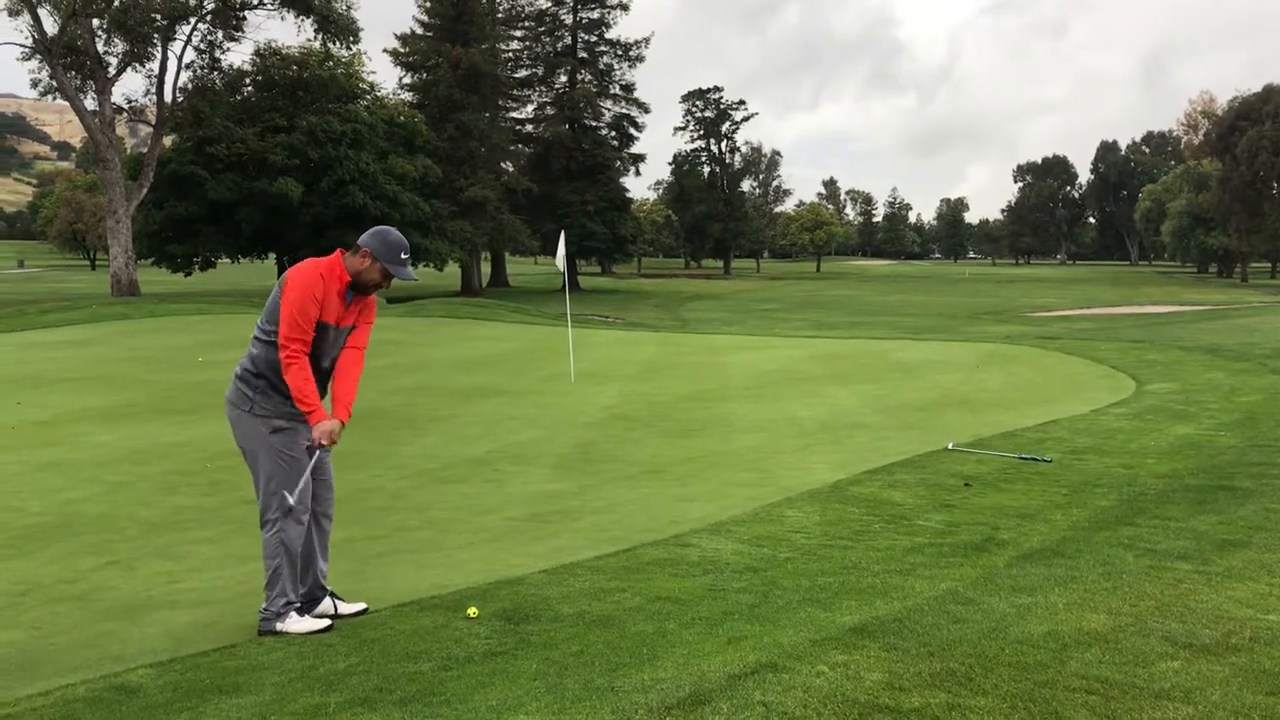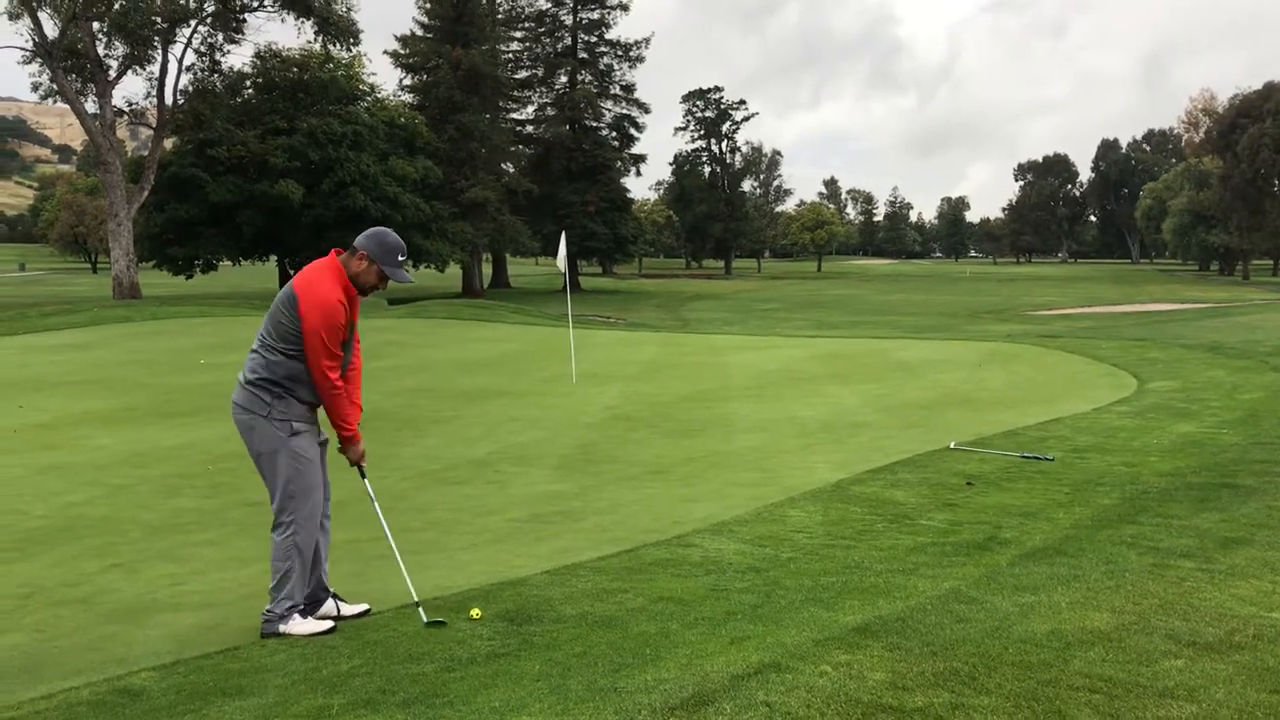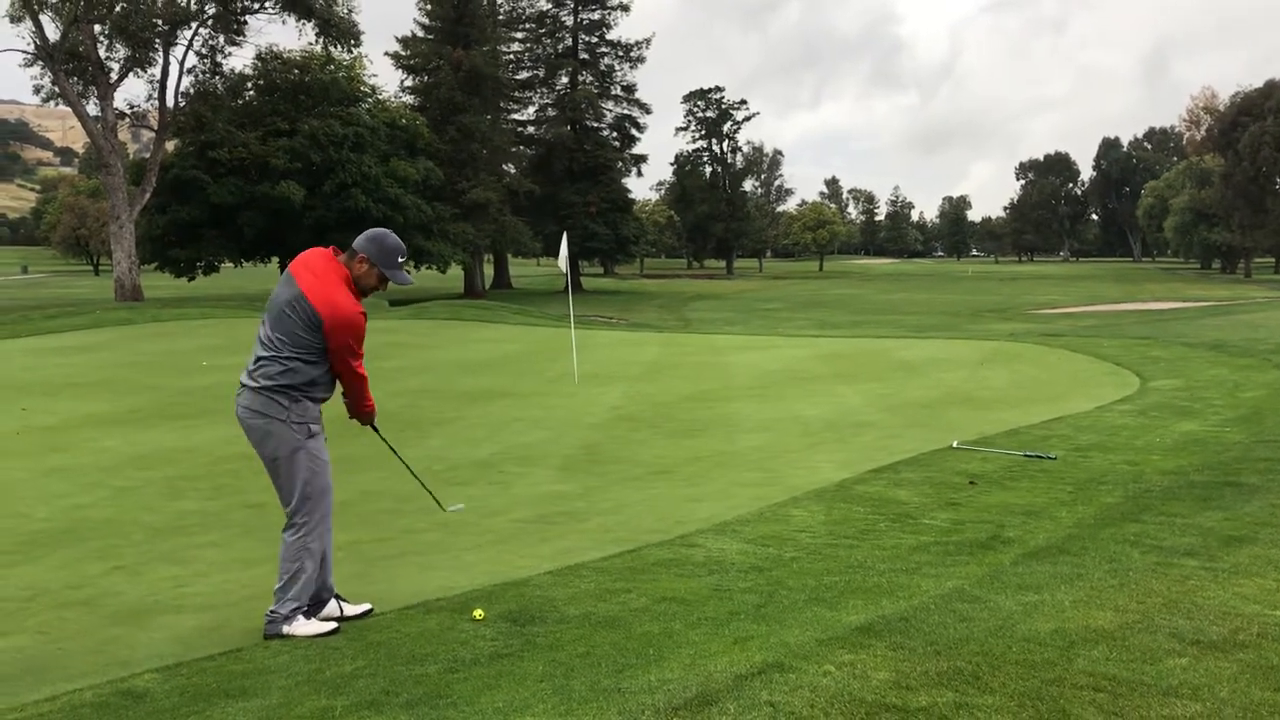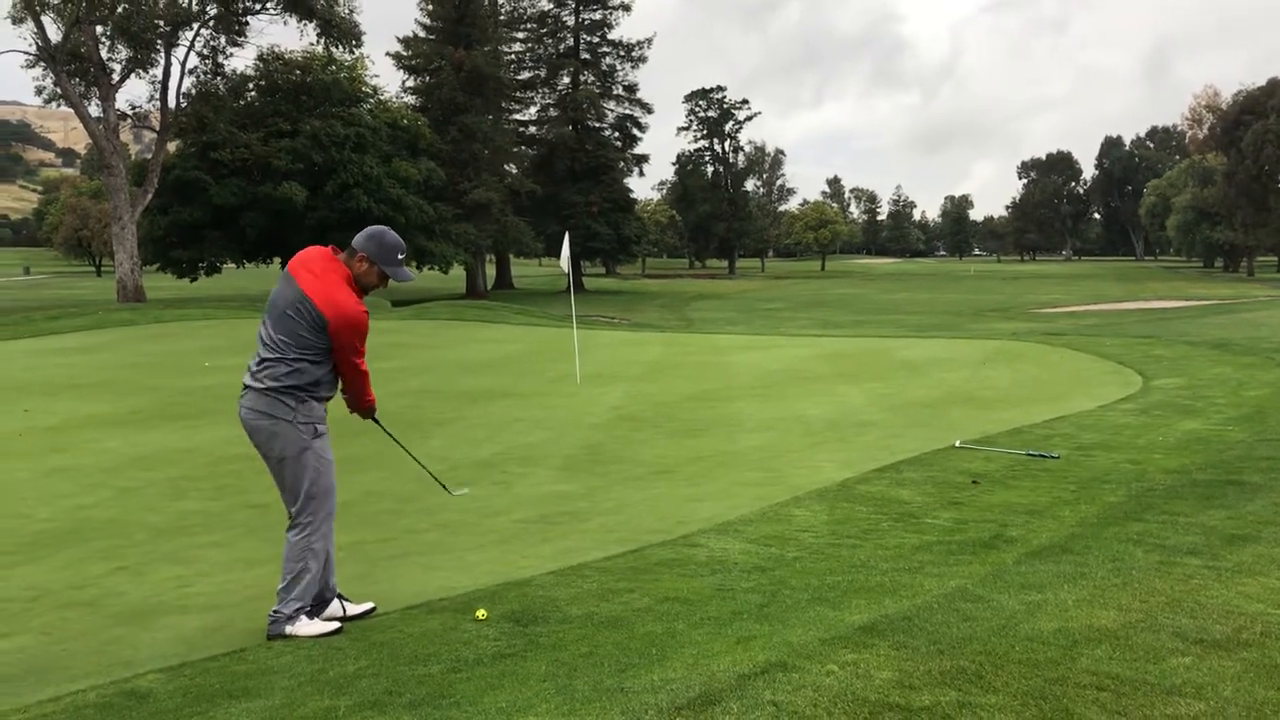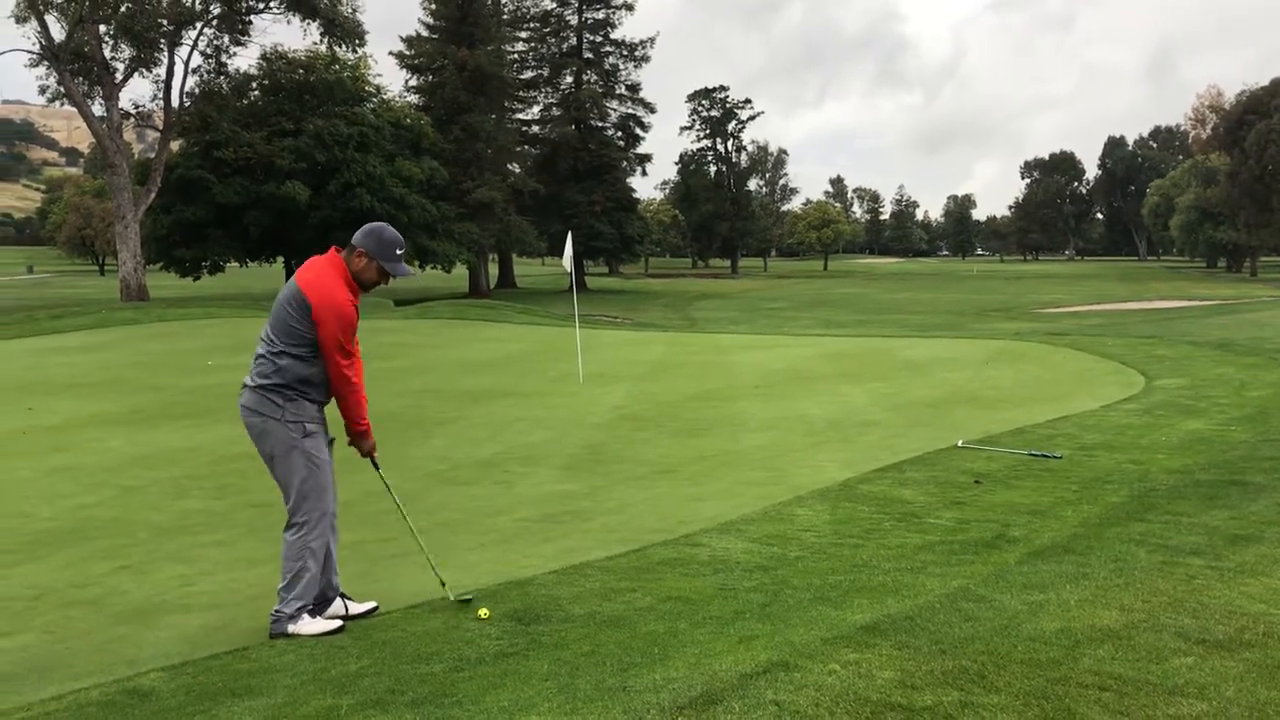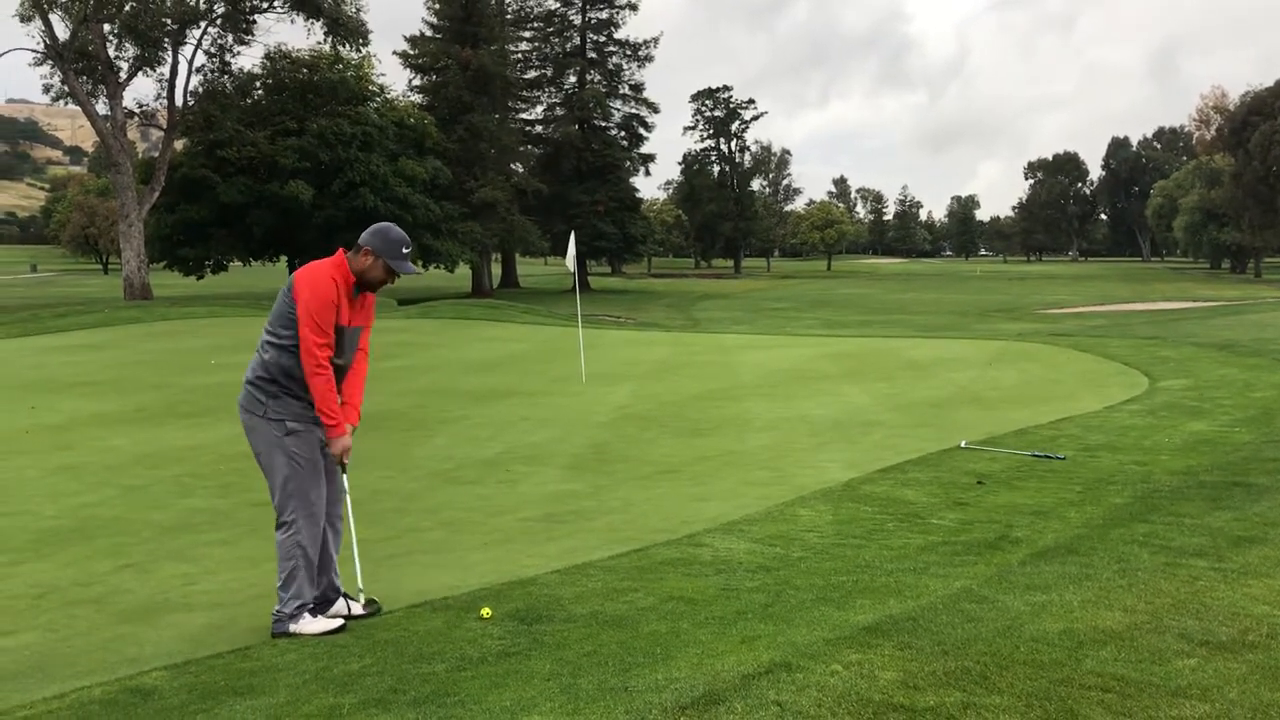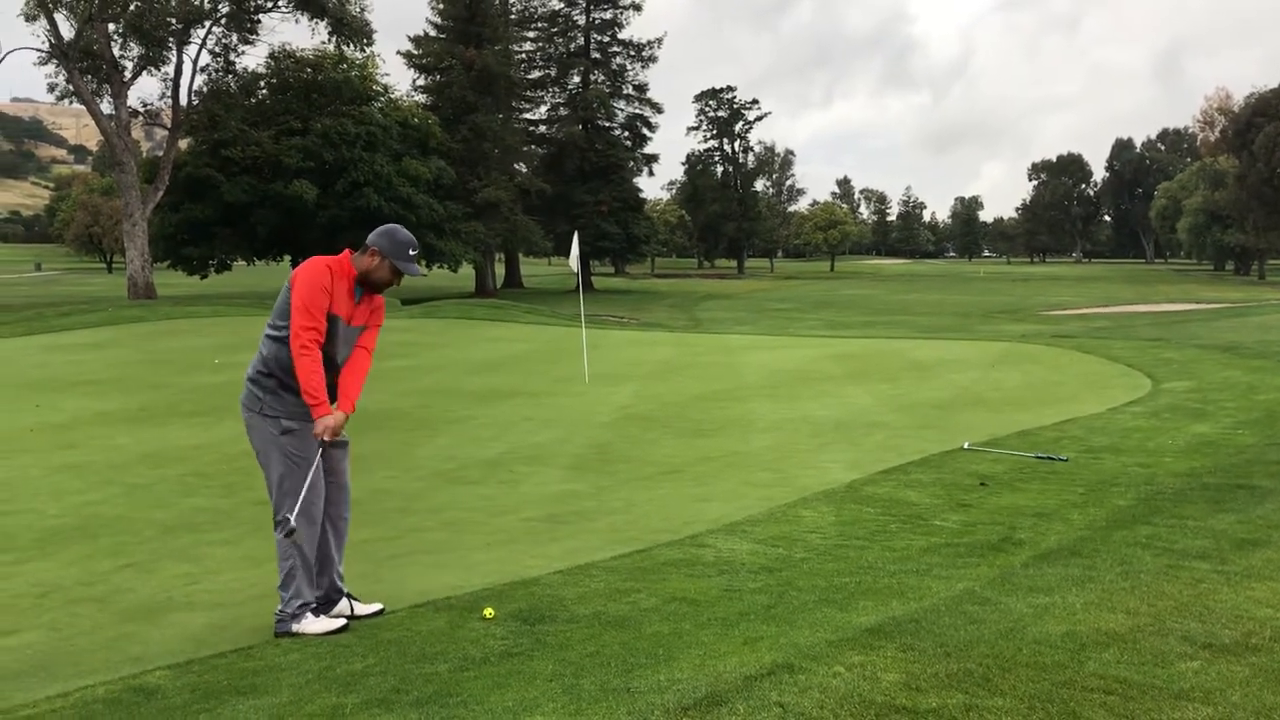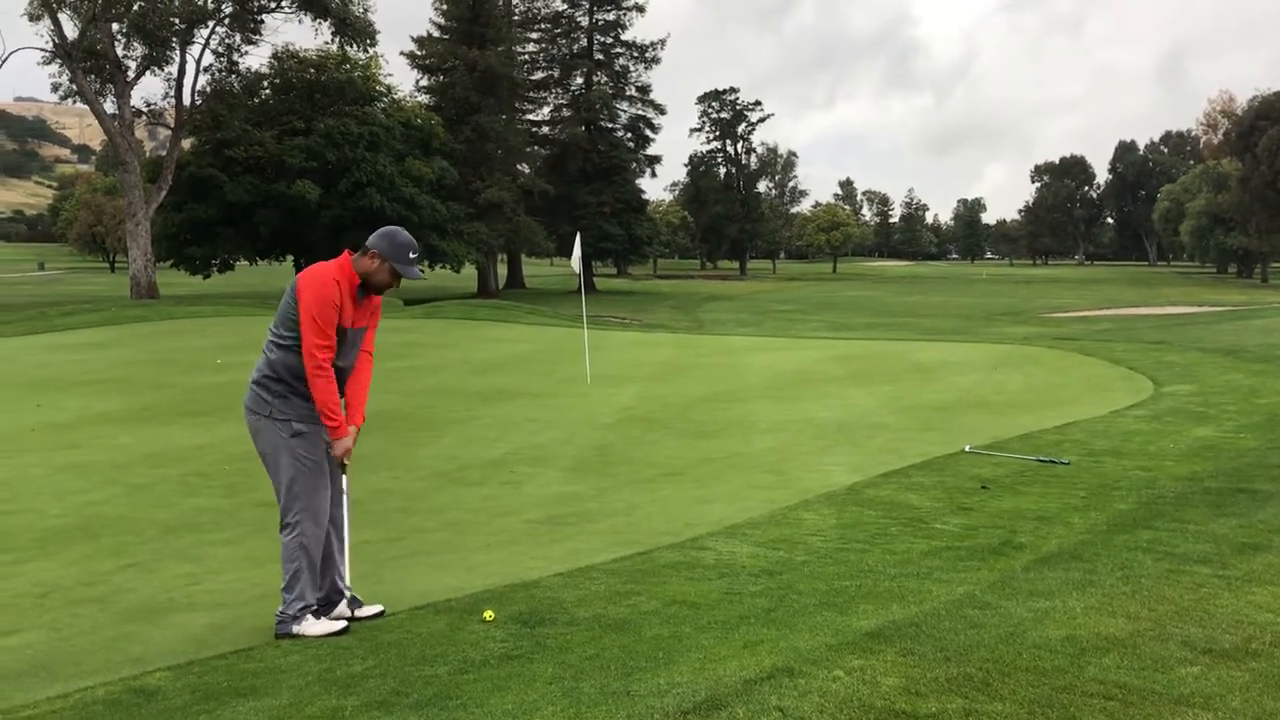
dt=0.2s
person 1, frame 1
left shoulder: (365, 302)
right shoulder: (311, 279)
left elbow: (349, 361)
right elbow: (292, 354)
left wrist: (335, 418)
right wrist: (316, 417)
left hip: (300, 408)
right hip: (263, 404)
left knee: (319, 504)
right knee: (288, 507)
left ankle: (313, 596)
right ankle: (278, 611)
person 1, frame 2
left shoulder: (338, 280)
right shoulder: (327, 299)
left elbow: (350, 362)
right elbow: (328, 376)
left wrist: (351, 425)
right wrist: (350, 437)
left hip: (287, 407)
right hip: (271, 409)
left knee: (315, 506)
right knee: (299, 509)
left ankle: (315, 598)
right ankle: (281, 613)
person 1, frame 3
left shoulder: (312, 259)
right shoulder: (344, 309)
right elbow: (350, 369)
left wrist: (354, 399)
right wrist: (365, 408)
left hip: (260, 401)
right hip: (284, 412)
left knee: (312, 508)
right knee: (310, 512)
left ankle: (318, 598)
right ankle: (285, 614)
person 1, frame 4
left shoulder: (310, 257)
right shoulder: (345, 307)
right elbow: (352, 367)
left wrist: (354, 394)
right wrist: (366, 402)
left hip: (265, 402)
right hip: (288, 412)
left knee: (316, 507)
right knee: (314, 512)
left ankle: (321, 598)
right ankle: (288, 614)
person 1, frame 5
left shoulder: (327, 270)
right shoulder: (333, 294)
left elbow: (347, 358)
right elbow: (342, 371)
left wrist: (357, 420)
right wrist: (363, 429)
left hip: (297, 407)
right hip: (282, 409)
left knee: (322, 506)
right knee: (310, 510)
left ankle: (324, 597)
right ankle: (290, 613)
person 1, frame 6
left shoulder: (365, 300)
right shoulder: (320, 279)
left elbow: (357, 361)
right elbow: (315, 358)
left wrist: (349, 423)
right wrist: (332, 424)
left hip: (315, 410)
right hip: (276, 407)
left knee: (329, 505)
right knee: (301, 509)
left ankle: (326, 597)
right ankle: (292, 612)
person 1, frame 7
left shoulder: (375, 303)
right shoulder: (319, 273)
left elbow: (359, 359)
right elbow: (304, 345)
left wrist: (342, 413)
right wrist: (322, 410)
left hip: (321, 410)
right hip: (276, 405)
left knee: (334, 506)
right knee: (300, 507)
left ankle: (329, 597)
right ankle: (294, 611)
person 1, frame 8
left shoulder: (370, 299)
right shoulder: (324, 284)
left elbow: (360, 362)
right elbow: (318, 362)
left wrist: (348, 425)
right wrist: (337, 428)
left hip: (314, 409)
right hip: (281, 410)
left knee: (331, 507)
right knee: (306, 510)
left ankle: (329, 599)
right ankle: (295, 613)
